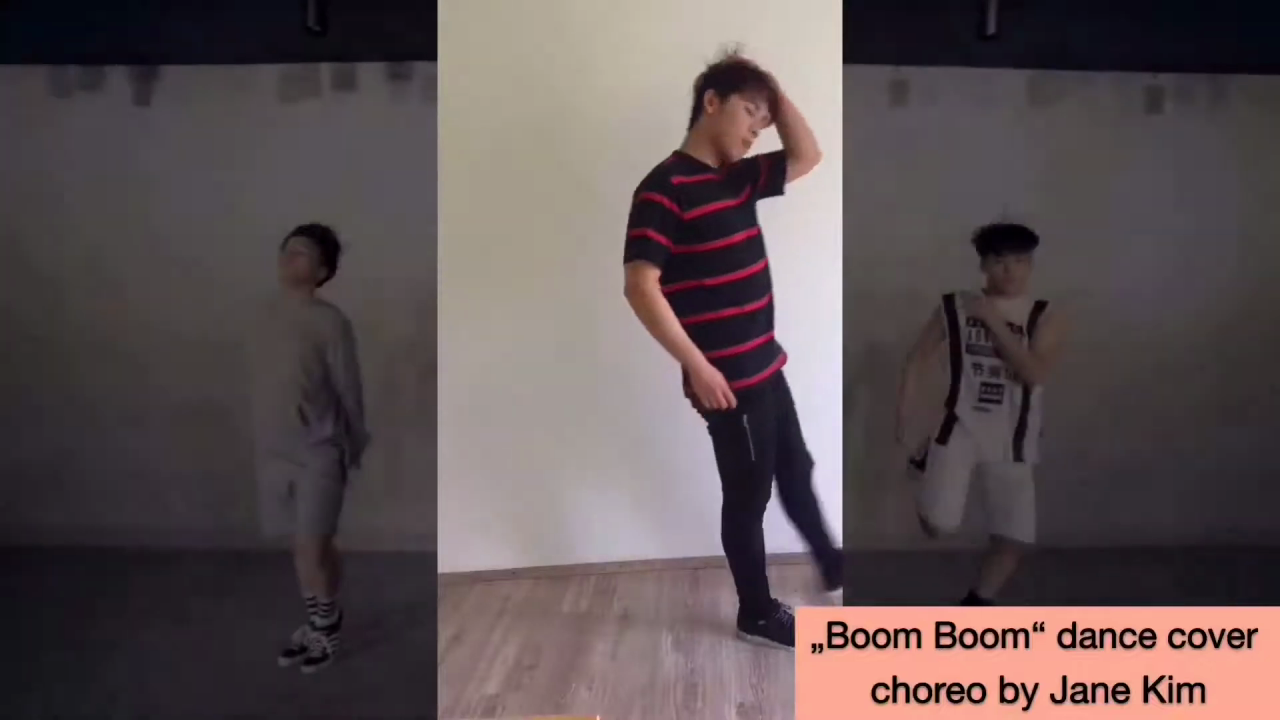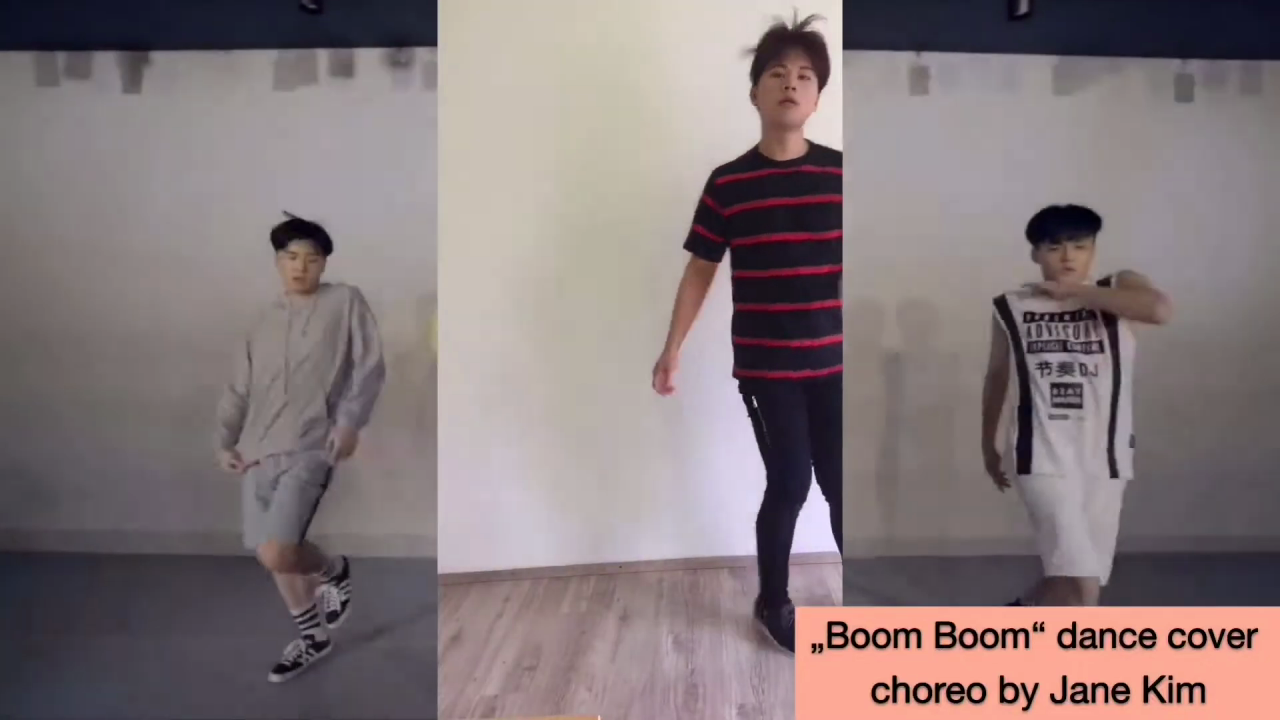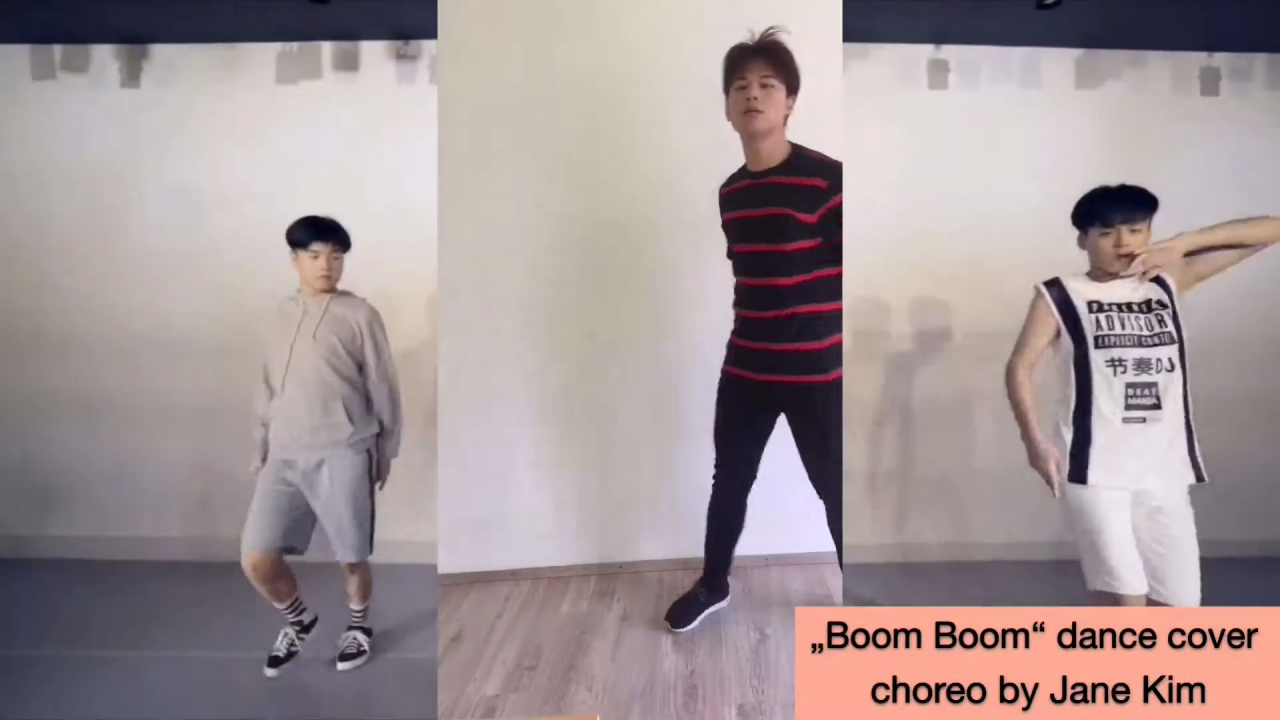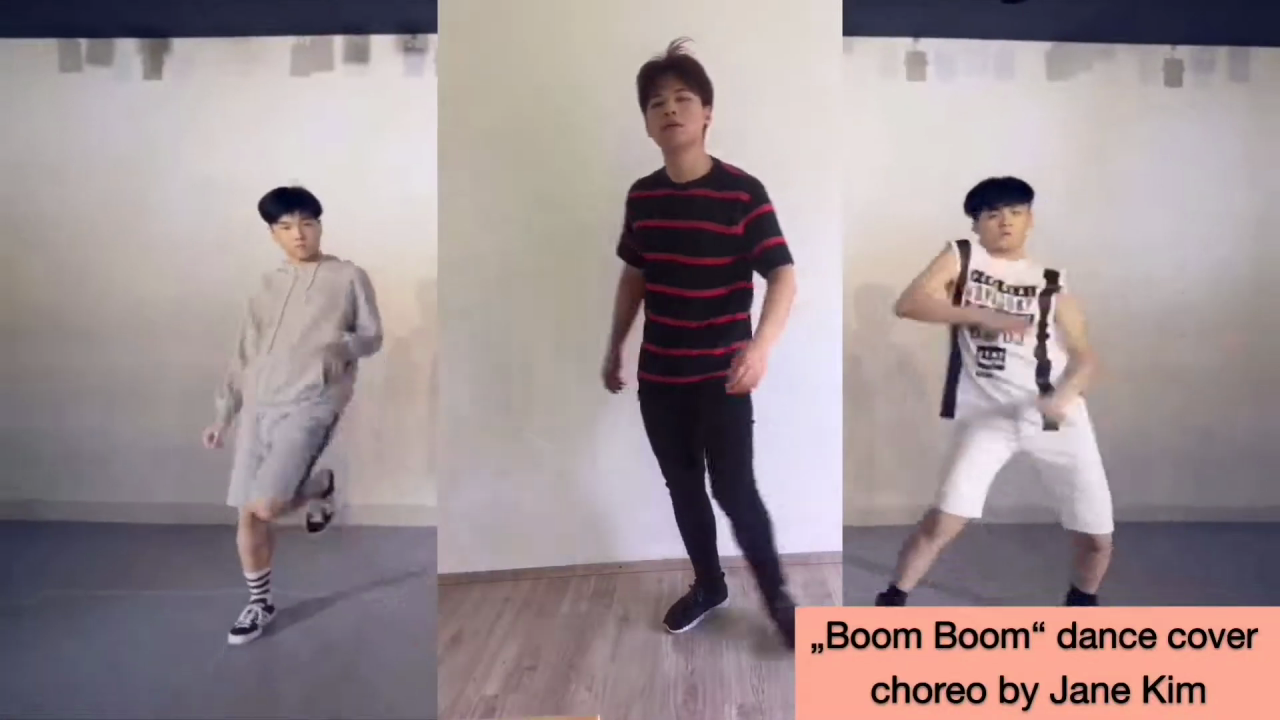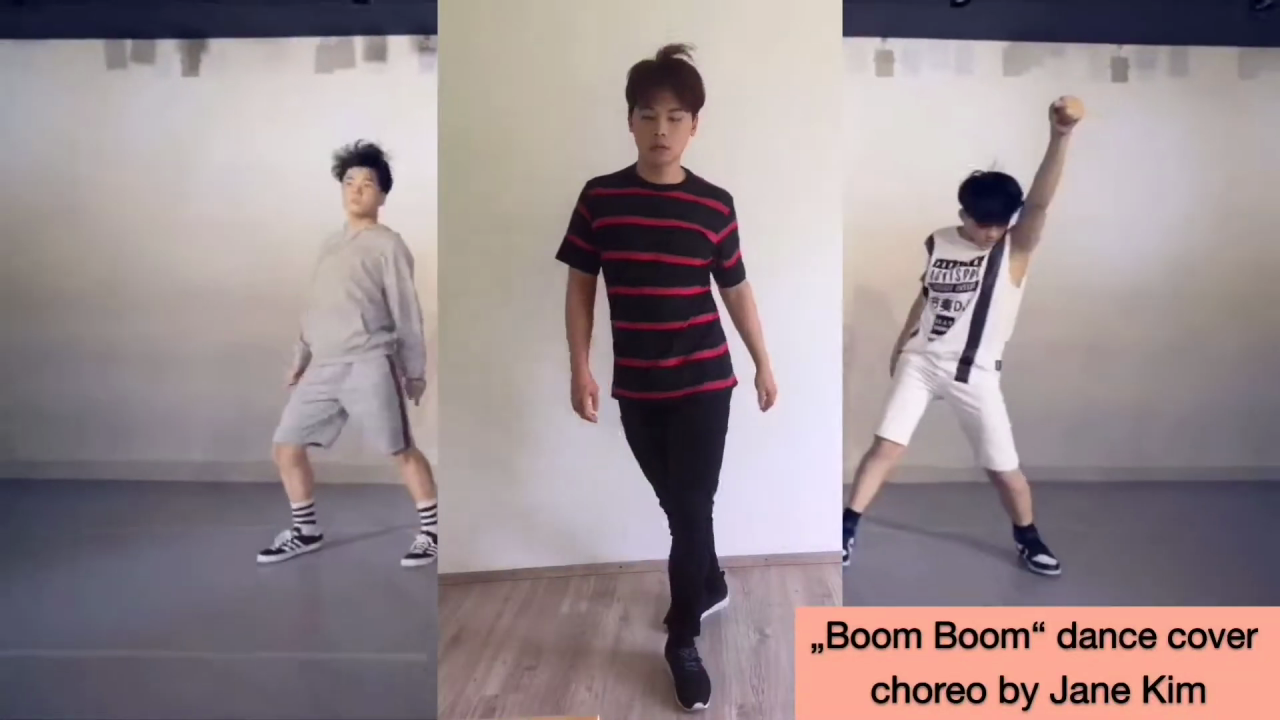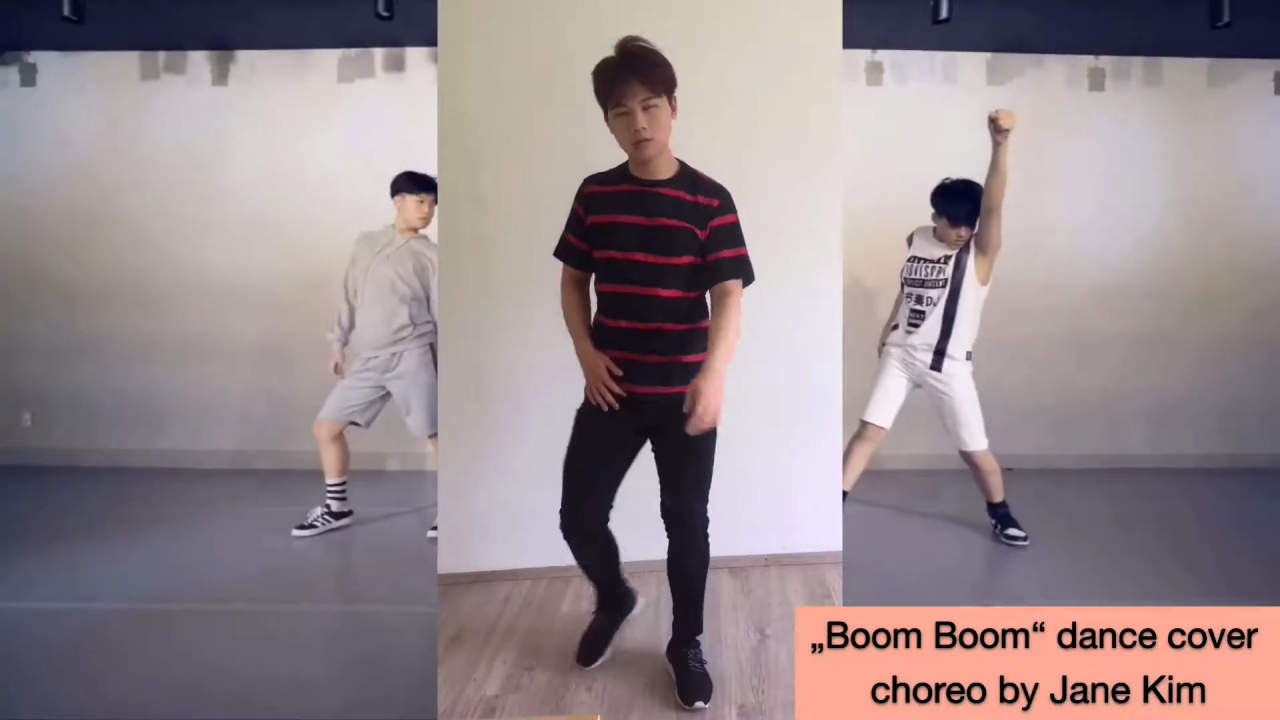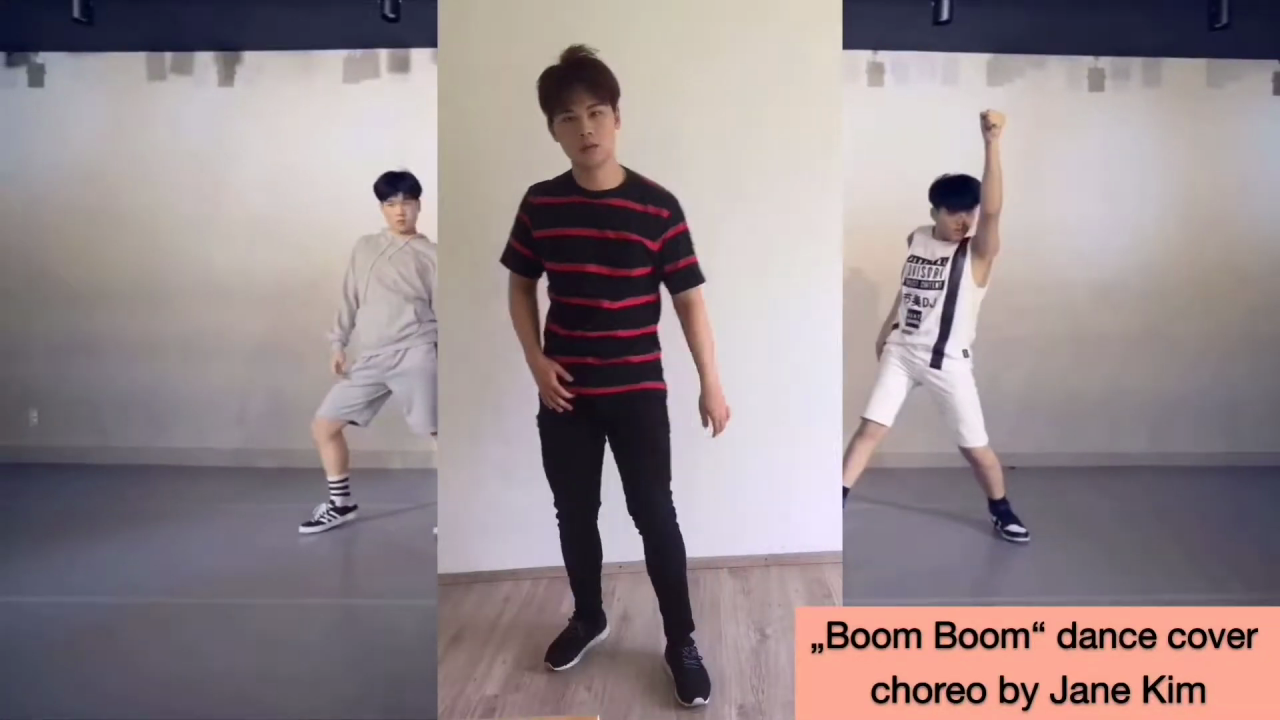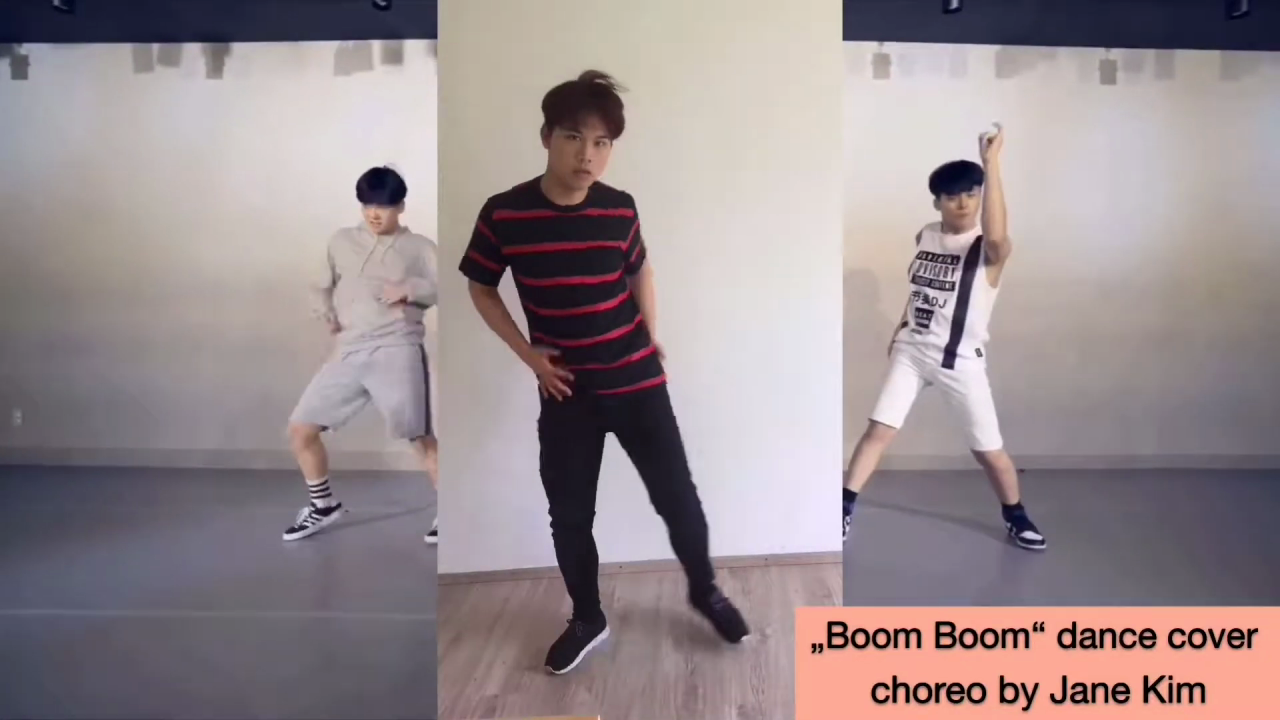
dt=0.5s
person 1, frame 1
left shoulder: (735, 178)
right shoulder: (664, 186)
left elbow: (808, 155)
right elbow: (640, 286)
left wrist: (774, 92)
right wrist: (694, 363)
left hip: (763, 363)
right hip: (726, 374)
left knee: (796, 465)
right knee: (748, 490)
left ankle: (830, 566)
right ankle: (757, 611)
person 1, frame 2
left shoulder: (841, 173)
right shoulder: (727, 183)
left elbow: (854, 259)
right elbow: (699, 270)
right wrist: (671, 351)
left hip: (835, 363)
right hip: (766, 368)
left knee: (842, 487)
right knee: (788, 486)
right ankle: (773, 603)
person 1, frame 3
left shoulder: (824, 177)
right shoulder: (732, 192)
left elbow: (844, 268)
left wrist: (841, 355)
left hip: (816, 370)
right hip: (744, 368)
left knee: (834, 489)
right knee: (729, 480)
right ankle: (712, 584)
person 1, frame 4
left shoulder: (743, 193)
right shoulder: (641, 196)
left elbow: (781, 279)
left wrist: (758, 349)
right wrist: (614, 347)
left hip: (720, 373)
right hip: (657, 373)
left knee: (733, 488)
right knee: (682, 487)
left ankle: (774, 591)
right ankle: (708, 583)
person 1, frame 5
left shoulder: (714, 204)
right shoulder: (600, 197)
left elbow: (735, 288)
right elbow: (580, 285)
left wrist: (763, 363)
right wrist: (579, 366)
left hip: (704, 382)
right hip: (636, 387)
left knee: (689, 511)
right knee: (679, 506)
left ankle: (682, 641)
right ankle: (711, 586)
person 1, frame 6
left shoulder: (709, 200)
right shoulder: (595, 194)
left elbow: (729, 297)
right elbow: (573, 281)
left wrist: (711, 378)
right wrist: (587, 354)
left hip: (684, 389)
right hip: (613, 385)
left knee: (685, 519)
right knee: (579, 513)
left ankle: (686, 644)
right ankle: (614, 599)
person 1, frame 7
left shoulder: (657, 206)
right shoulder: (540, 204)
left elbow: (688, 297)
right elbow: (521, 286)
left wrist: (711, 383)
right wrist: (535, 359)
left hip: (637, 387)
right hip: (564, 389)
left knee: (654, 514)
right knee: (574, 513)
left ankle: (681, 641)
right ankle: (588, 617)
person 1, frame 8
left shoulder: (618, 209)
right shoulder: (502, 214)
right elbow: (479, 287)
left wrist: (650, 336)
right wrist: (525, 352)
left hip: (637, 383)
right hip: (567, 393)
left knee: (677, 498)
right knee: (570, 516)
left ankle: (704, 591)
right ankle: (588, 619)
person 2, frame 1
left shoulder: (1044, 316)
right shoulder: (953, 307)
left elbow: (1035, 374)
right elbow: (917, 357)
left wrist: (995, 323)
right wrist: (903, 410)
left hip: (1014, 442)
right hip: (960, 429)
left knee: (1015, 539)
right knee: (939, 525)
left ankle: (972, 610)
right ankle: (928, 461)
person 2, frame 2
left shoulder: (1117, 290)
right shoulder: (1011, 307)
left elbow: (1159, 311)
right elbow: (997, 376)
left wrist: (1076, 290)
right wrist: (988, 443)
left hip: (1103, 460)
right hip: (1042, 459)
left knee: (1087, 578)
right knee: (1078, 580)
person 2, frame 3
left shoulder: (1169, 282)
right shoulder: (1058, 296)
right elbow: (1019, 367)
left wrist: (1183, 243)
right wrist: (1035, 438)
left hip: (1163, 469)
right hip: (1093, 465)
left knee: (1179, 602)
right knee: (1123, 599)
person 2, frame 4
left shoulder: (1053, 283)
right shoulder: (961, 257)
left elbow: (1083, 355)
right elbow: (907, 305)
left wrist: (1067, 394)
right wrist: (983, 315)
left hip: (1056, 418)
right hip: (985, 415)
left knee: (1097, 533)
right knee: (947, 520)
left ankle: (1083, 608)
right ankle: (891, 604)
person 2, frame 5
left shoulder: (1015, 249)
right shoulder: (938, 243)
left elbow: (1040, 200)
left wrist: (1060, 135)
right wrist: (900, 345)
left hip: (974, 374)
right hip: (919, 362)
left knee: (1004, 468)
right knee: (885, 447)
left ankle: (1028, 539)
right ankle: (846, 531)
person 2, frame 6
left shoulder: (981, 251)
right shoulder: (916, 240)
left elbow: (993, 205)
left wrist: (1000, 144)
right wrist: (887, 329)
left hip: (949, 363)
right hip: (901, 353)
left knee: (975, 449)
right knee: (870, 430)
left ankle: (1001, 514)
person 2, frame 7
left shoulder: (979, 251)
right shoulder: (917, 240)
left elbow: (993, 209)
left wrist: (991, 142)
right wrist: (887, 327)
left hip: (948, 361)
right hip: (901, 352)
left knee: (975, 446)
right knee: (871, 428)
left ankle: (1002, 511)
right ankle: (836, 503)
person 2, frame 8
left shoulder: (992, 248)
right shoulder: (926, 236)
left elbow: (995, 235)
left wrist: (991, 162)
right wrist: (900, 330)
left hip: (961, 360)
right hip: (912, 351)
left knee: (989, 449)
right knee: (879, 429)
left ankle: (1016, 517)
right ankle: (843, 509)
person 3, frame 1
left shoulder: (328, 322)
right shoulder: (270, 314)
left elbow: (348, 388)
left wrist: (355, 445)
right wrist: (259, 433)
left hip: (317, 449)
right hip: (272, 449)
left knee: (315, 545)
right knee: (298, 542)
left ankle: (328, 624)
right ankle: (314, 621)
person 3, frame 2
left shoulder: (346, 302)
right shoulder: (267, 320)
left elbow: (369, 367)
right elbow: (240, 386)
left wrist: (348, 420)
right wrist: (225, 441)
left hip: (309, 451)
right hip: (259, 453)
left knee: (275, 552)
right knee: (276, 557)
left ankle: (334, 573)
right ankle: (313, 636)
person 3, frame 3
left shoulder: (359, 315)
right shoulder: (283, 313)
left elbow: (382, 386)
left wrist: (386, 451)
right wrist: (262, 446)
left hip: (342, 453)
right hip: (285, 455)
left knee: (350, 558)
right knee: (256, 560)
left ankle: (359, 627)
right ankle: (298, 621)
person 3, frame 4
left shoulder: (349, 277)
right shoulder: (268, 285)
left elbow: (373, 335)
right elbow: (247, 353)
left wrist: (345, 345)
right wrist: (224, 412)
left hip: (312, 407)
right hip: (260, 409)
left knee: (268, 504)
right knee: (249, 514)
left ankle: (319, 488)
right ankle: (260, 603)
person 3, frame 5
left shoulder: (388, 245)
right shoulder: (331, 244)
left elbow: (406, 311)
left wrist: (415, 371)
right wrist: (301, 358)
left hip: (369, 363)
right hip: (323, 368)
left knee: (401, 451)
right knee: (285, 447)
left ankle: (431, 531)
right ankle: (306, 531)
person 3, frame 6
left shoulder: (430, 254)
right shoulder: (365, 244)
left elbow: (440, 312)
right elbow: (350, 298)
right wrist: (339, 343)
left hip: (413, 356)
right hip: (370, 358)
left knee: (435, 434)
right knee: (326, 426)
right ankle: (336, 508)
person 3, frame 7
left shoulder: (430, 254)
right shoulder: (364, 247)
right elbow: (350, 300)
right wrist: (338, 344)
left hip: (416, 354)
right hip: (371, 357)
left knee: (439, 431)
right knee: (323, 425)
right ankle: (341, 504)
person 3, frame 8
left shoulder: (417, 246)
right shoulder: (343, 240)
right elbow: (319, 288)
left wrist: (413, 290)
right wrist: (327, 313)
left hip: (397, 350)
right hip: (348, 353)
left knee: (418, 437)
right knee: (300, 429)
right ankle: (323, 505)
